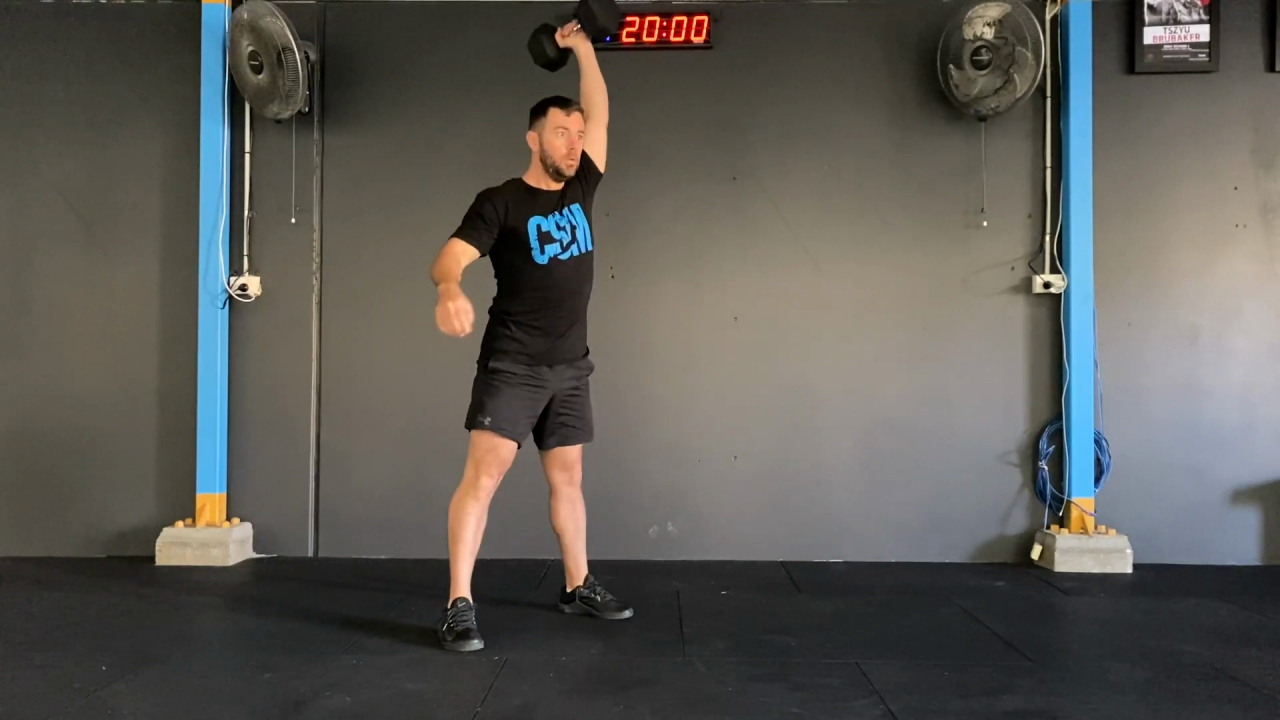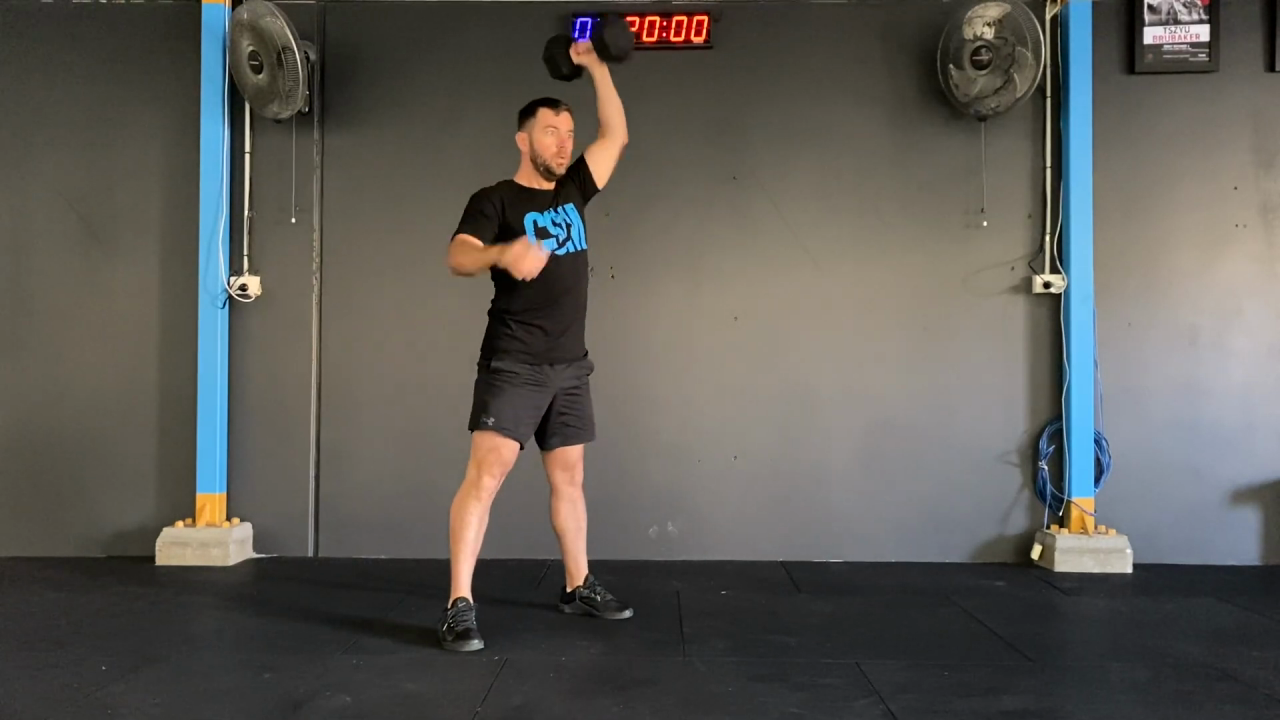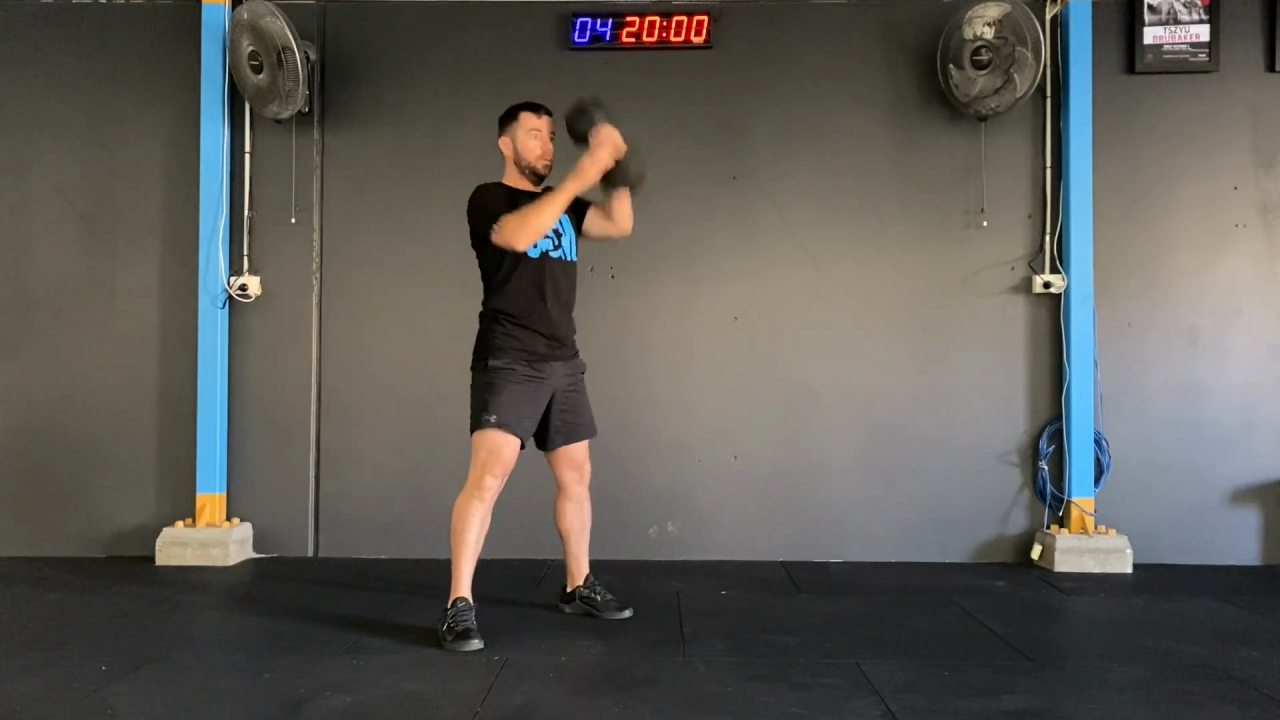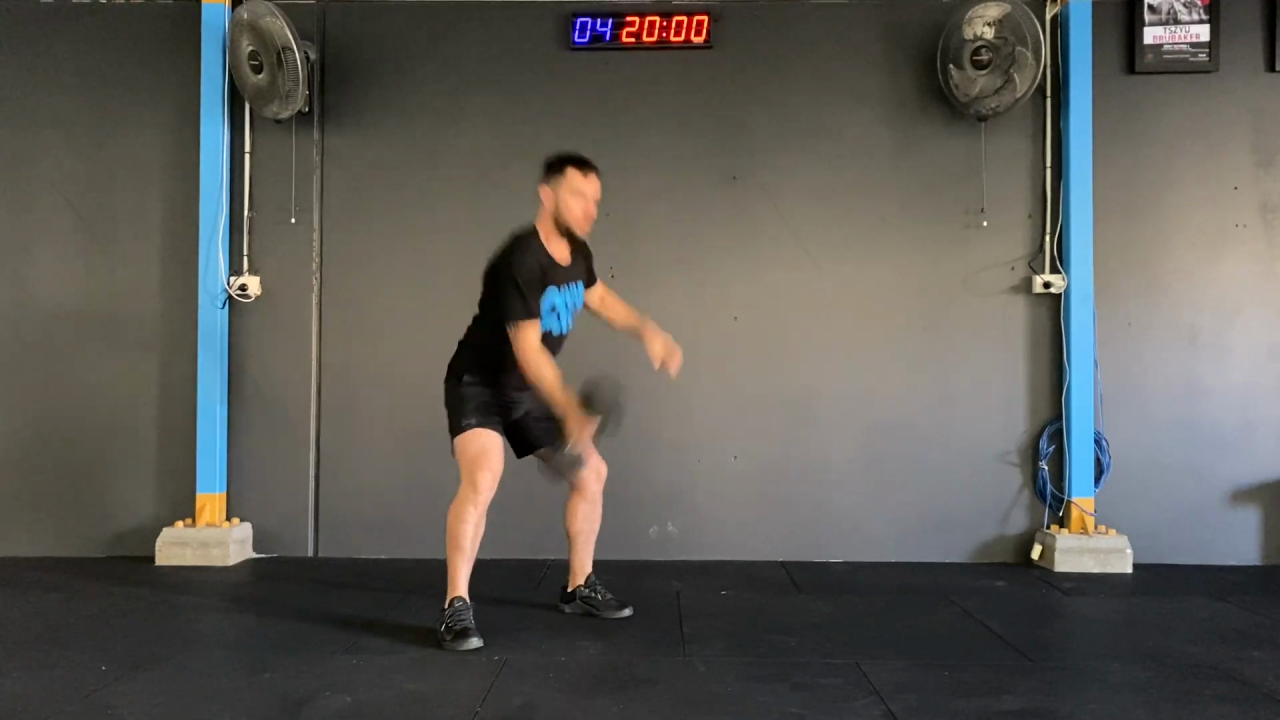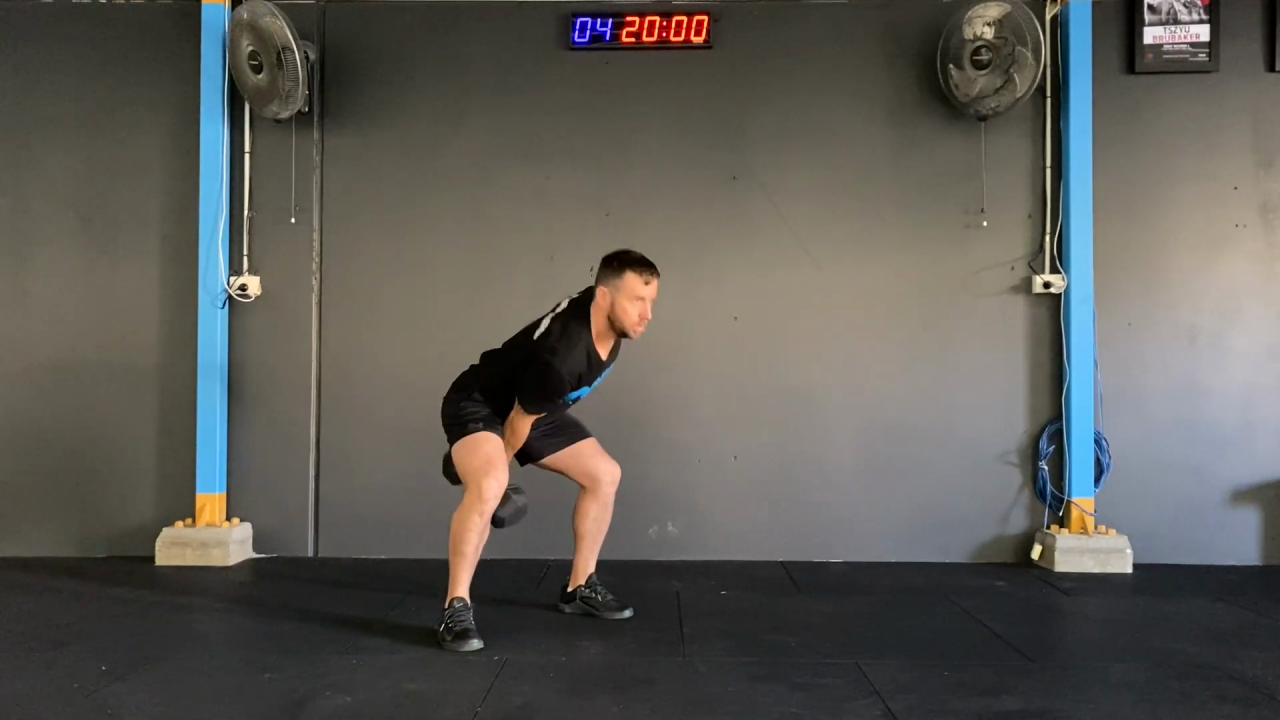
dt=0.3s
person 1, frame 1
left shoulder: (581, 188)
right shoulder: (500, 202)
left elbow: (599, 115)
right elbow: (449, 256)
left wrist: (583, 49)
right wrist: (451, 289)
left hip: (570, 365)
right hip: (512, 365)
left knee: (568, 479)
right knee: (483, 479)
left ankle: (578, 586)
right ankle: (459, 604)
person 1, frame 2
left shoulder: (571, 190)
right shoulder: (494, 200)
left elbow: (616, 135)
right elbow: (458, 257)
left wrist: (596, 67)
right wrist: (503, 253)
left hip: (569, 363)
right hip: (514, 363)
left knee: (568, 477)
right knee: (485, 476)
left ankle: (578, 586)
right ankle: (458, 606)
person 1, frame 3
left shoulder: (560, 203)
right shoulder: (489, 198)
left elbow: (620, 224)
right elbow: (516, 235)
left wrist: (610, 157)
right wrist: (579, 179)
left hip: (562, 362)
right hip: (508, 362)
left knee: (575, 477)
right knee: (488, 478)
left ankle: (579, 586)
right ankle: (459, 605)
person 1, frame 4
left shoulder: (577, 252)
right shoulder: (519, 261)
left elbow: (599, 299)
right elbow: (527, 351)
left wrist: (649, 333)
right wrist: (574, 415)
left hip: (536, 385)
right hip: (480, 382)
left knee: (591, 475)
right knee: (482, 482)
left ankle: (580, 587)
right ankle: (456, 606)
person 1, frame 5
left shoulder: (602, 309)
right shoulder: (562, 356)
right elbow: (520, 420)
right wrist: (501, 463)
left hip: (536, 406)
right hip: (479, 403)
left knee: (605, 475)
right knee: (487, 486)
left ankle: (580, 585)
right ankle: (457, 607)
